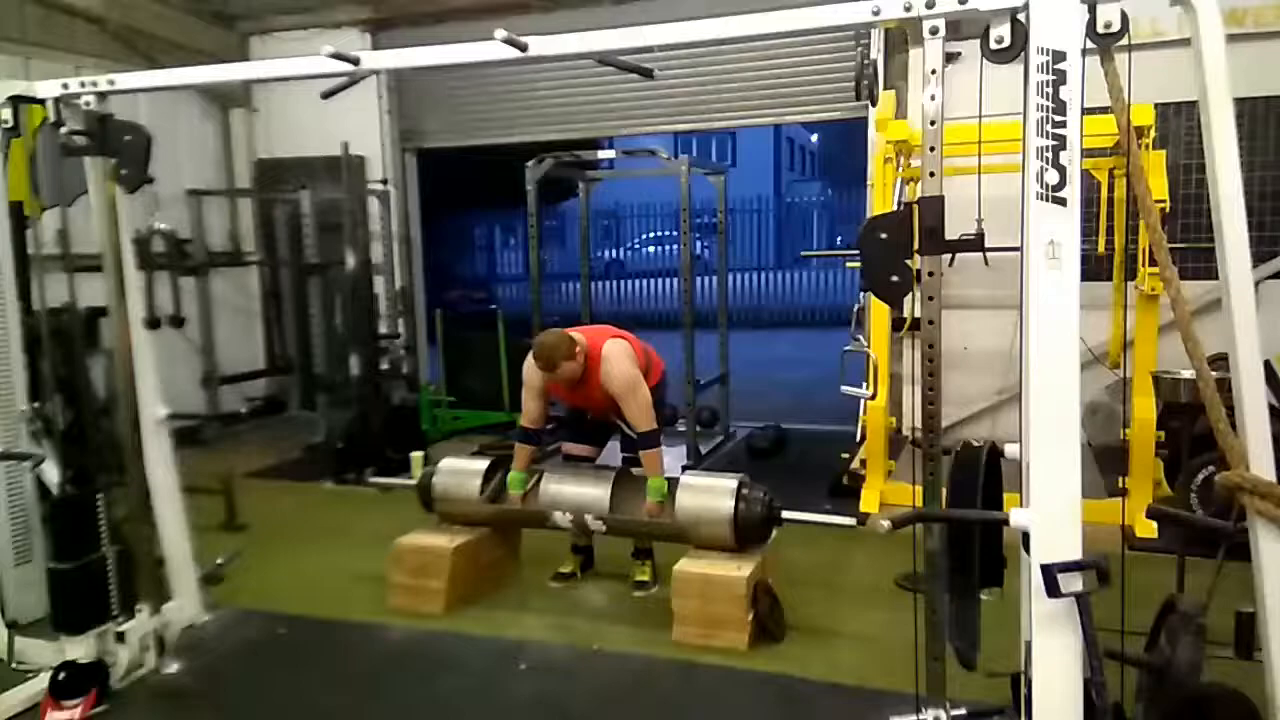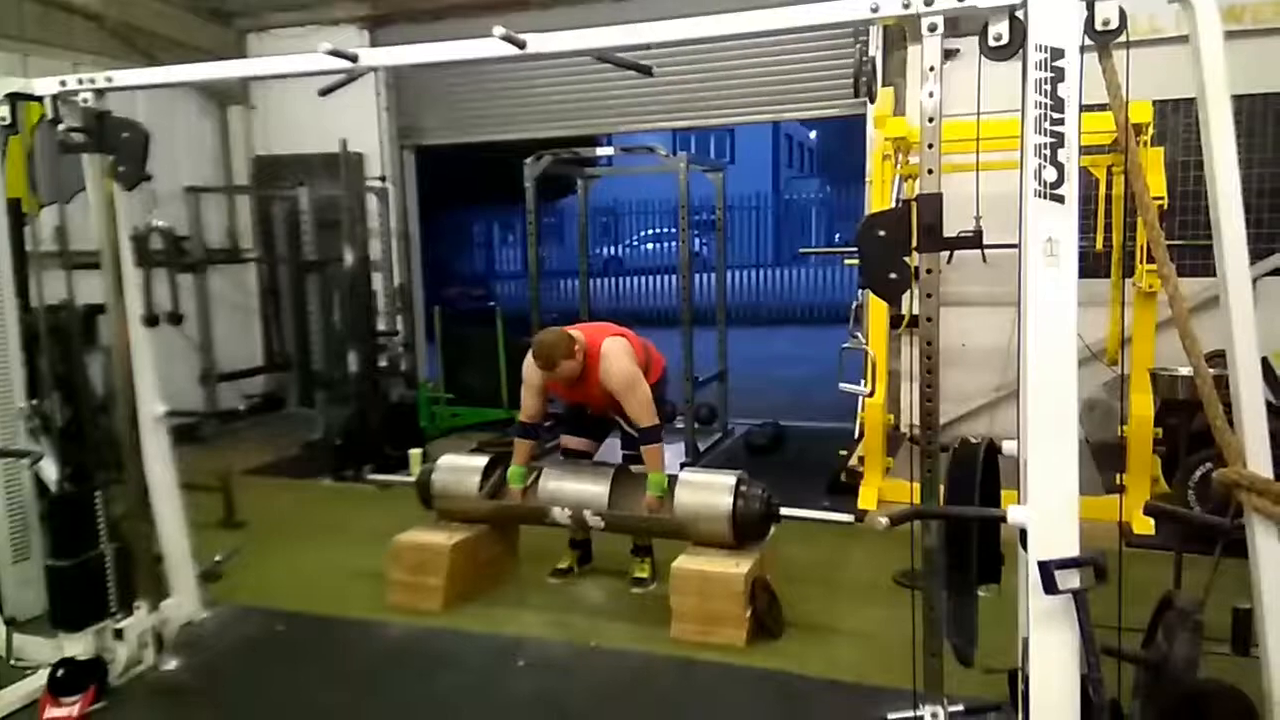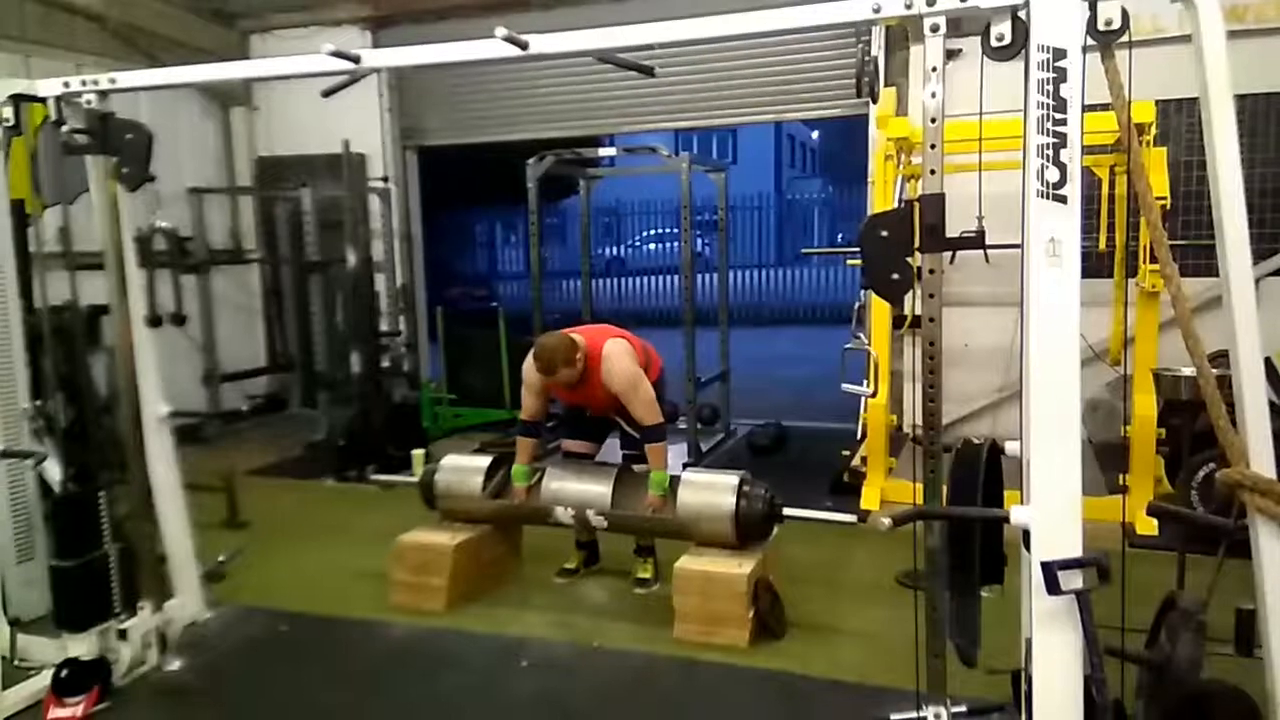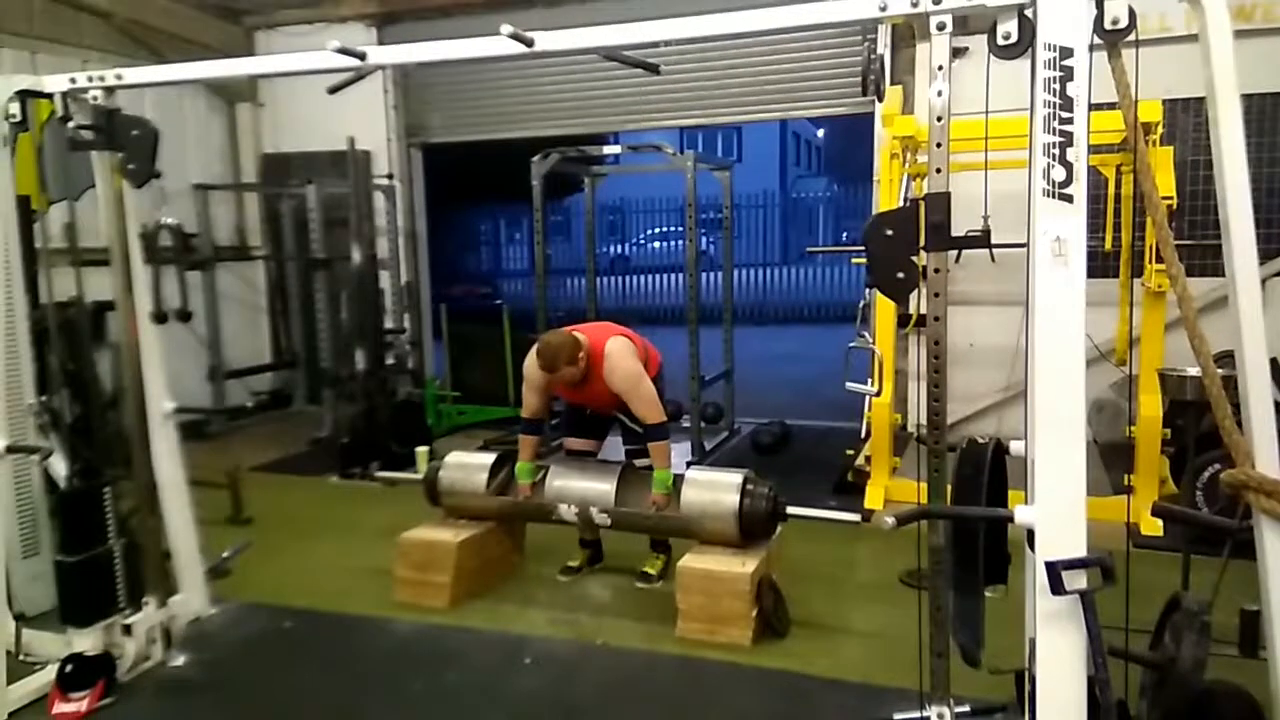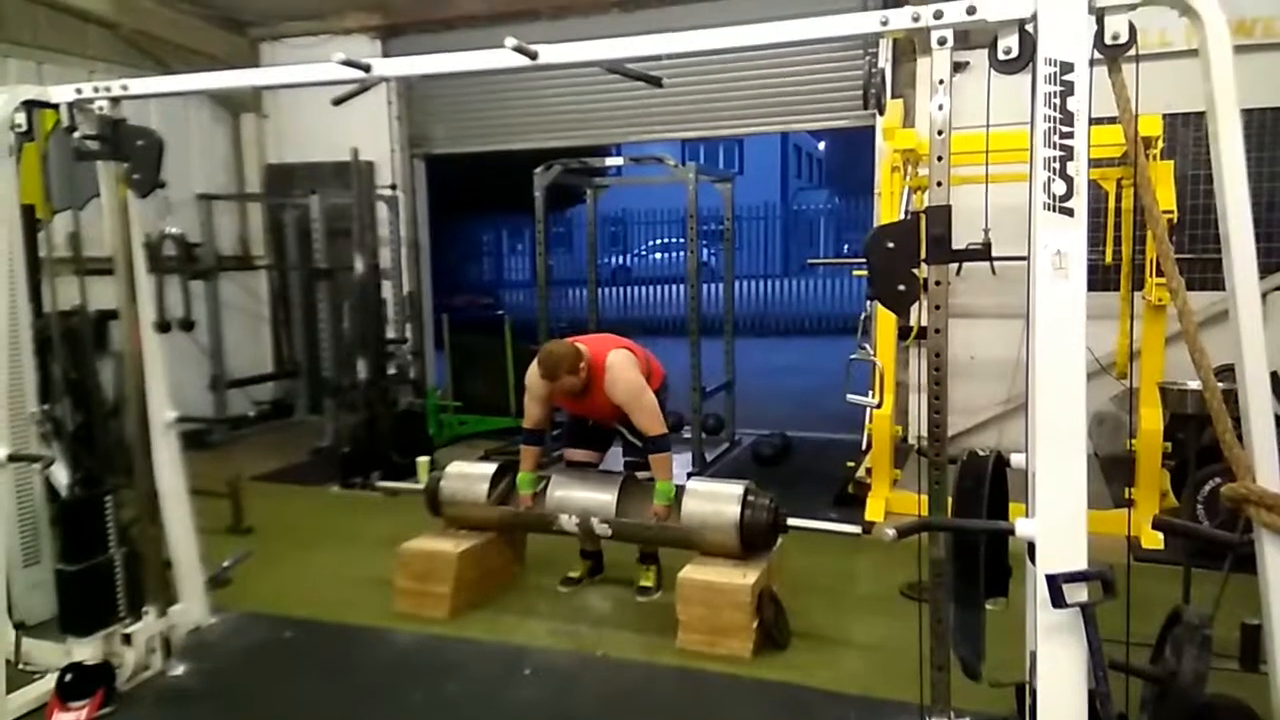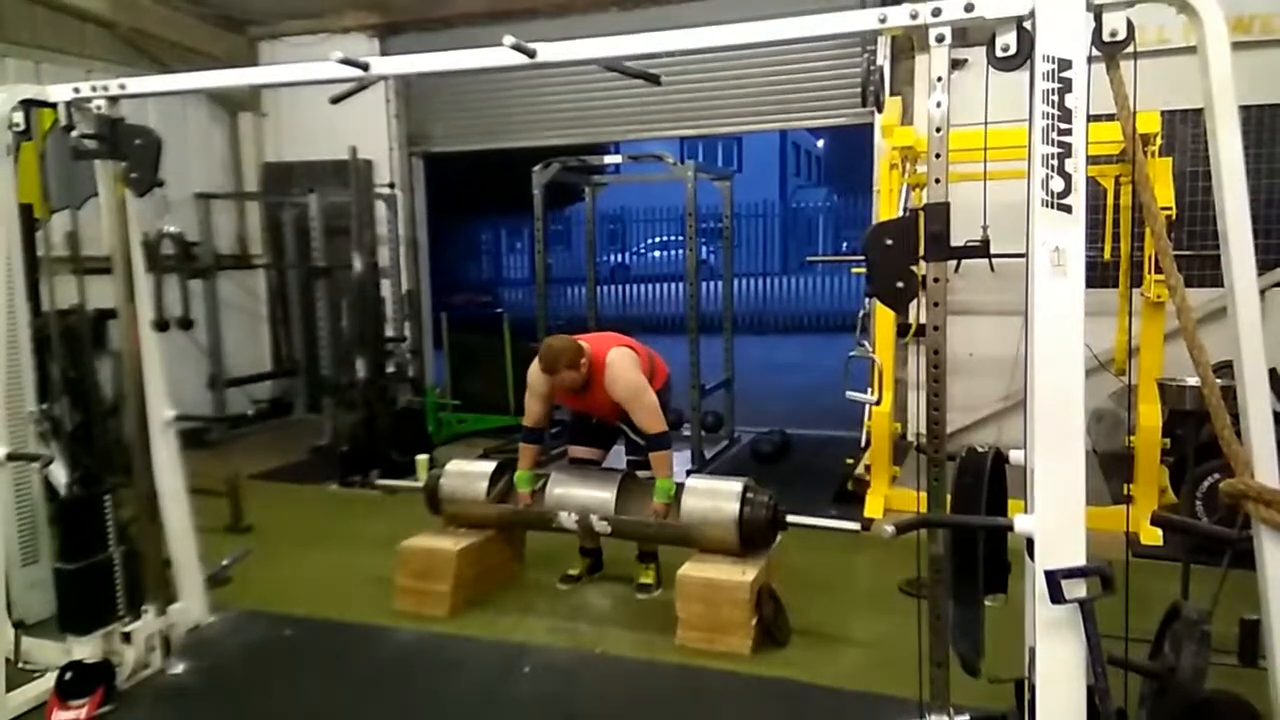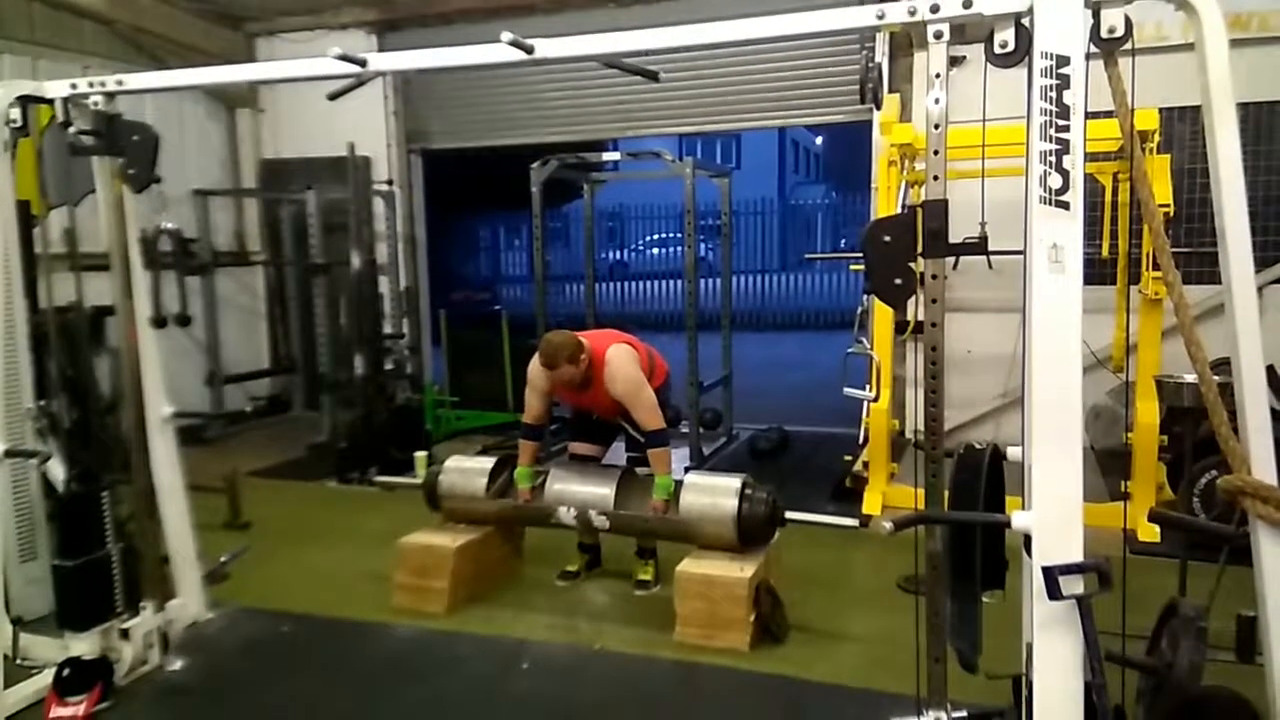
dt=0.2s
person 1, frame 1
left shoulder: (614, 362)
right shoulder: (535, 366)
left elbow: (646, 430)
right elbow: (530, 425)
left wrist: (656, 491)
right wrist: (517, 483)
left hip: (643, 388)
right hip: (588, 401)
left ankle: (643, 557)
right ankle: (581, 554)
person 1, frame 2
left shoulder: (614, 361)
right shoulder: (535, 363)
left elbow: (648, 425)
right elbow: (529, 420)
left wrist: (656, 486)
right wrist: (517, 477)
left hip: (643, 386)
right hip: (588, 397)
right knee: (573, 461)
left ankle: (643, 554)
right ankle: (579, 549)
person 1, frame 3
left shoulder: (615, 362)
right shoulder: (535, 364)
left elbow: (652, 424)
right elbow: (530, 419)
left wrist: (658, 484)
right wrist: (521, 475)
left hip: (641, 387)
right hip: (586, 399)
left knee: (638, 472)
left ankle: (645, 554)
right ankle: (586, 550)
person 1, frame 4
left shoulder: (617, 360)
right shoulder: (536, 362)
left elbow: (655, 421)
right elbow: (531, 416)
left wrist: (662, 483)
right wrist: (525, 473)
left hip: (640, 384)
right hip: (587, 398)
left knee: (640, 466)
left ankle: (660, 549)
right ankle: (590, 547)
person 1, frame 5
left shoulder: (618, 373)
right shoulder: (539, 373)
left elbow: (656, 434)
right elbow: (533, 428)
left wrist: (663, 494)
right wrist: (526, 483)
left hip: (643, 398)
right hip: (589, 408)
left knee: (640, 480)
left ankle: (649, 562)
right ankle: (590, 559)
person 1, frame 6
left shoulder: (619, 371)
right shoulder: (541, 371)
left elbow: (656, 432)
right elbow: (533, 425)
left wrist: (663, 492)
right wrist: (524, 481)
left hip: (648, 392)
right hip: (593, 406)
left ankle: (648, 561)
right ankle: (590, 556)
person 1, frame 7
left shoulder: (618, 367)
right shoulder: (540, 367)
left elbow: (655, 429)
right elbow: (532, 422)
left wrist: (662, 488)
right wrist: (524, 478)
left hip: (647, 389)
right hip: (593, 402)
left ankle: (646, 557)
right ankle: (588, 553)
